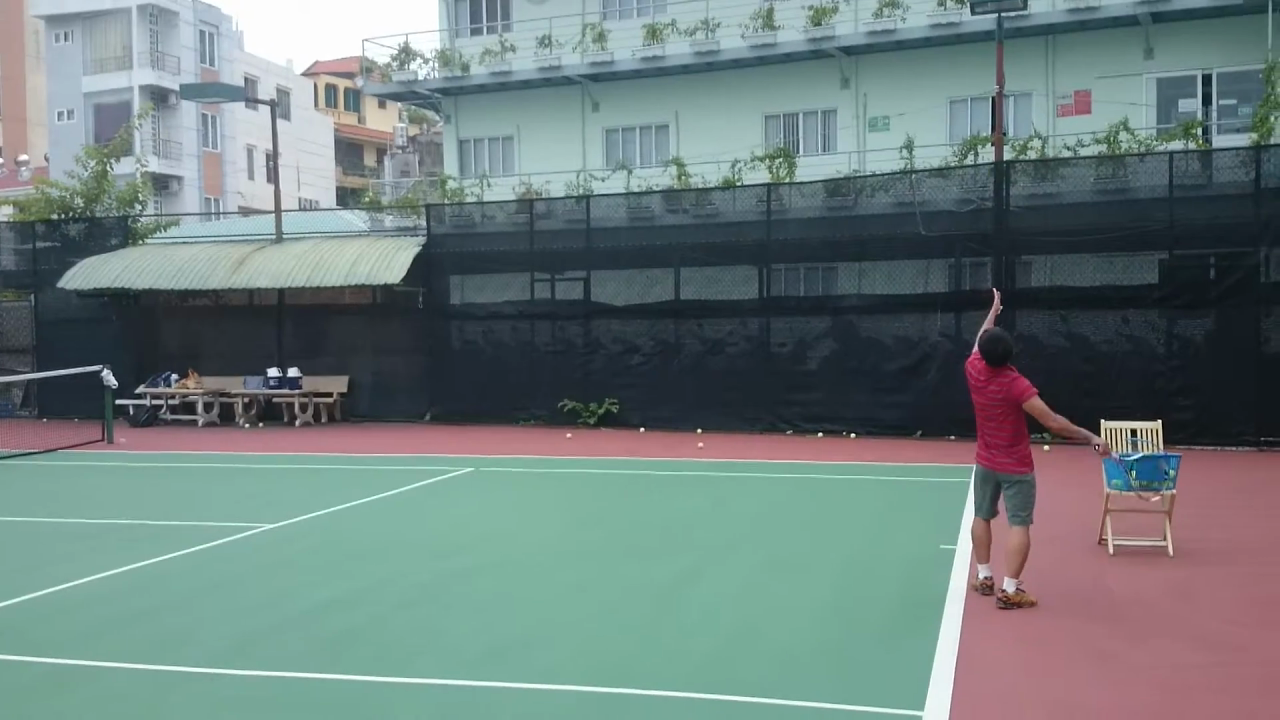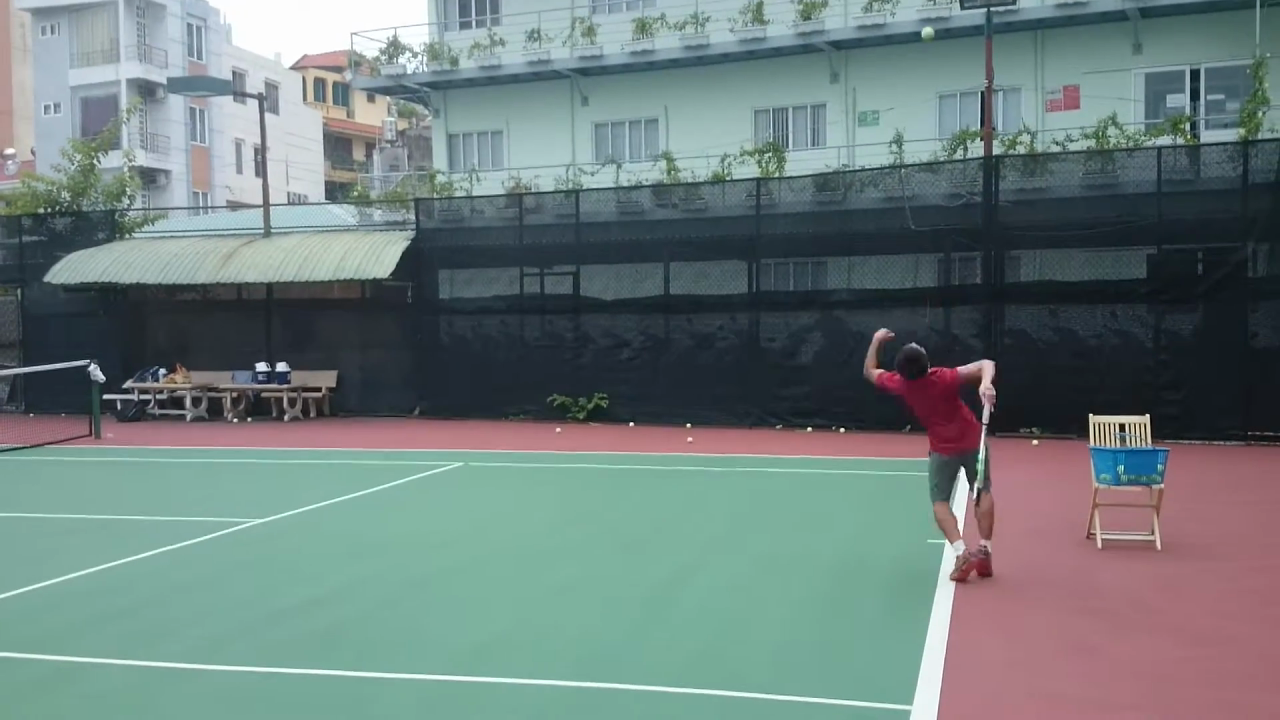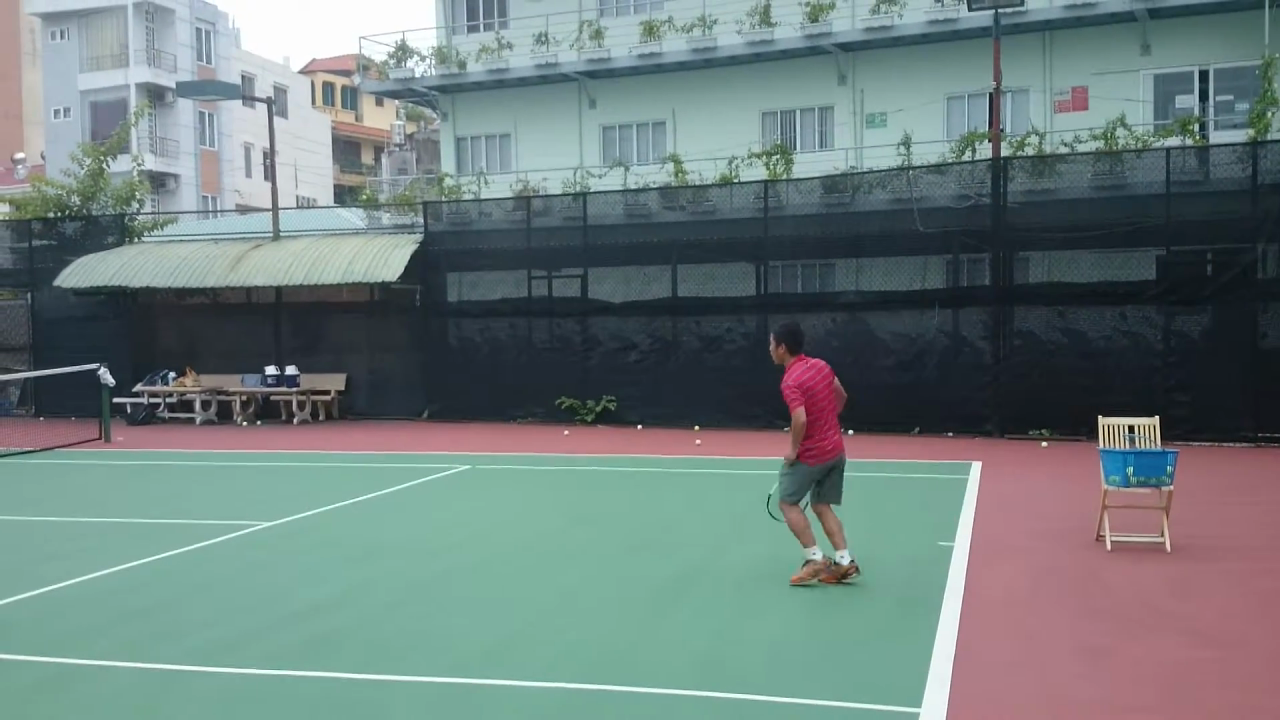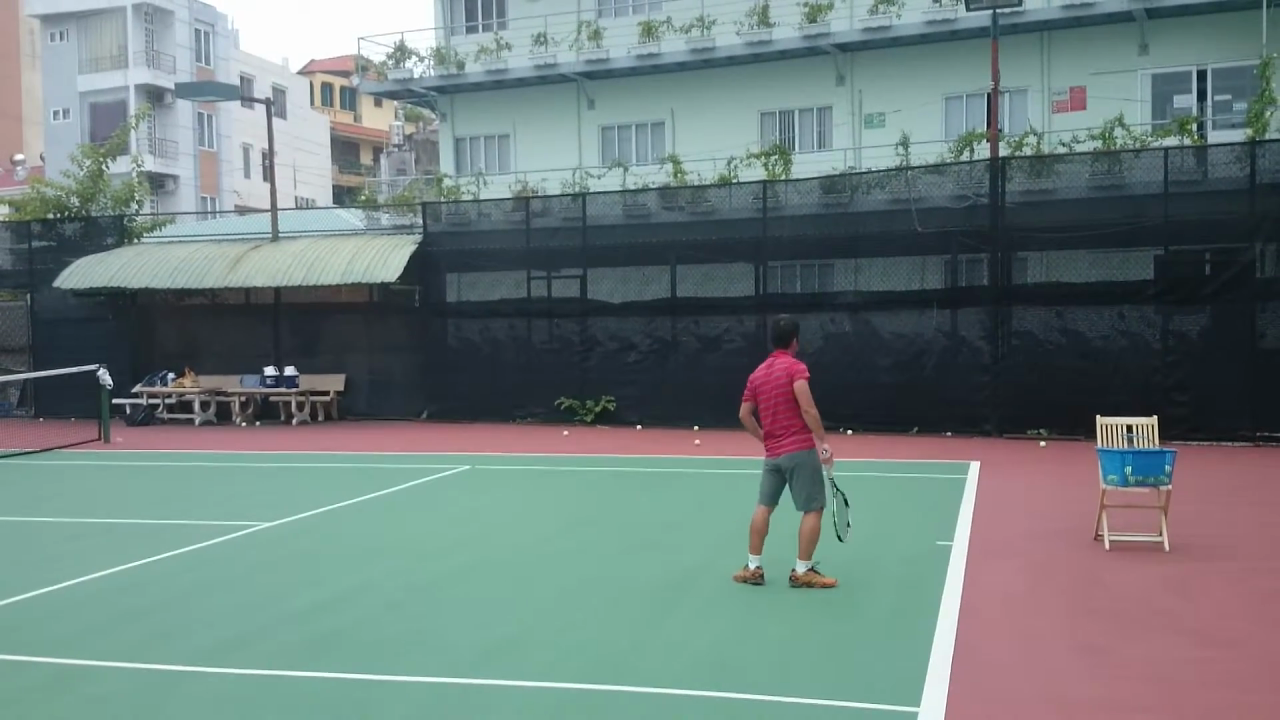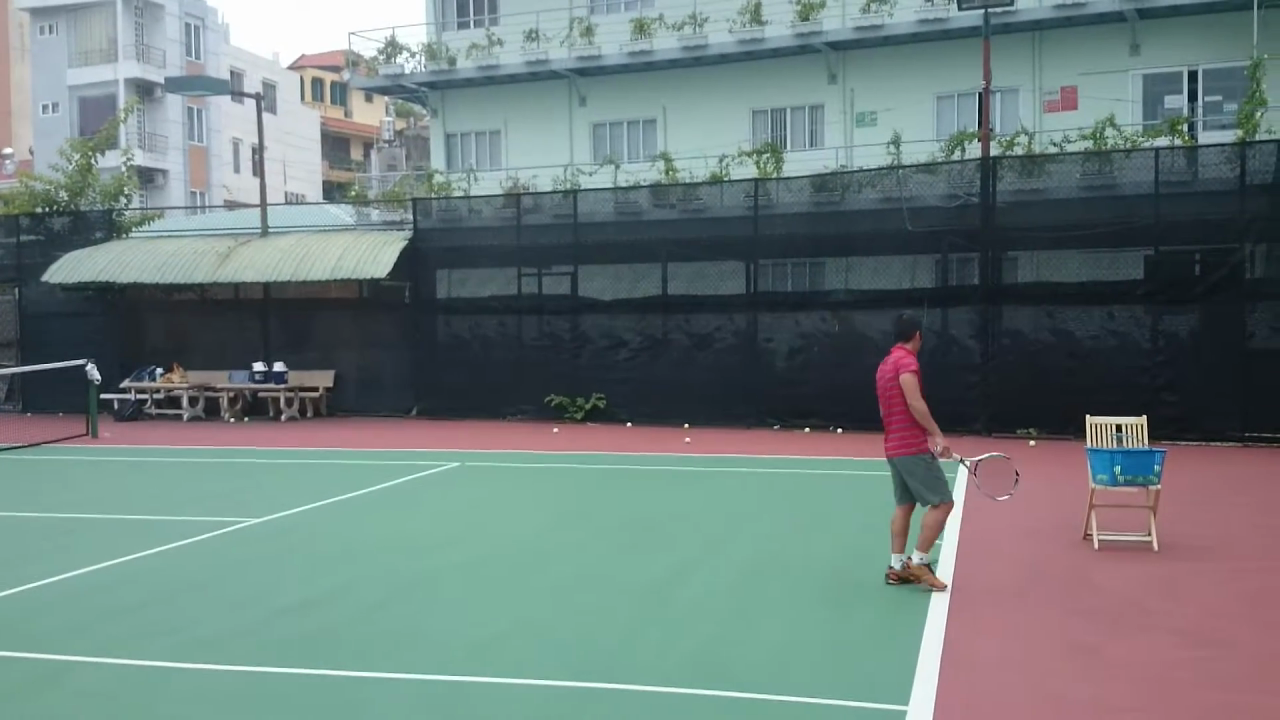
dt=1s
person 1, frame 1
left shoulder: (974, 371)
right shoulder: (1017, 386)
left elbow: (980, 339)
right elbow: (1052, 421)
left wrist: (993, 310)
right wrist: (1090, 438)
left hip: (985, 463)
right hip: (1016, 468)
left knee: (981, 518)
right knee: (1018, 525)
left ankle: (984, 578)
right ankle: (1009, 590)
person 1, frame 2
left shoulder: (900, 383)
right shoulder: (943, 379)
left elbow: (869, 370)
right elbow: (985, 365)
left wrist: (876, 341)
right wrist: (986, 384)
left hip: (943, 451)
right hip: (971, 443)
left knee: (940, 504)
right knee: (984, 495)
left ankle: (961, 552)
right ankle: (984, 551)
person 1, frame 3
left shoulder: (791, 381)
right shoulder: (821, 366)
left elbow: (800, 421)
right elbow: (842, 397)
left wrist: (793, 450)
left hip: (810, 456)
right hip: (836, 451)
left knee: (788, 504)
right knee: (823, 506)
left ankle: (816, 558)
right ankle: (844, 562)
person 1, frame 4
left shoulder: (758, 373)
right shoulder: (796, 367)
left elbow: (745, 415)
right elbow: (808, 409)
right wrist: (823, 442)
left hip: (774, 453)
right hip: (800, 450)
left knee: (764, 507)
right knee: (813, 510)
left ankle: (752, 568)
right ankle: (802, 571)
person 1, frame 5
left shoulder: (884, 364)
right shoulder: (906, 361)
right elbow: (914, 402)
right wrist: (937, 434)
left hip: (893, 447)
right hip: (912, 448)
left knee: (904, 506)
right knee: (942, 503)
left ankle: (897, 565)
right ankle: (917, 562)
